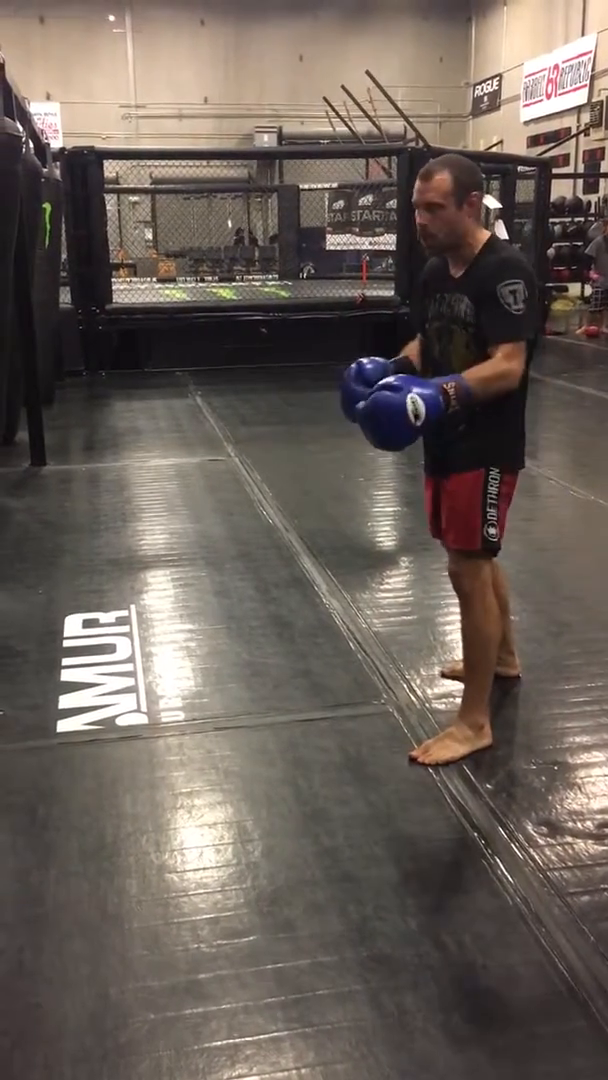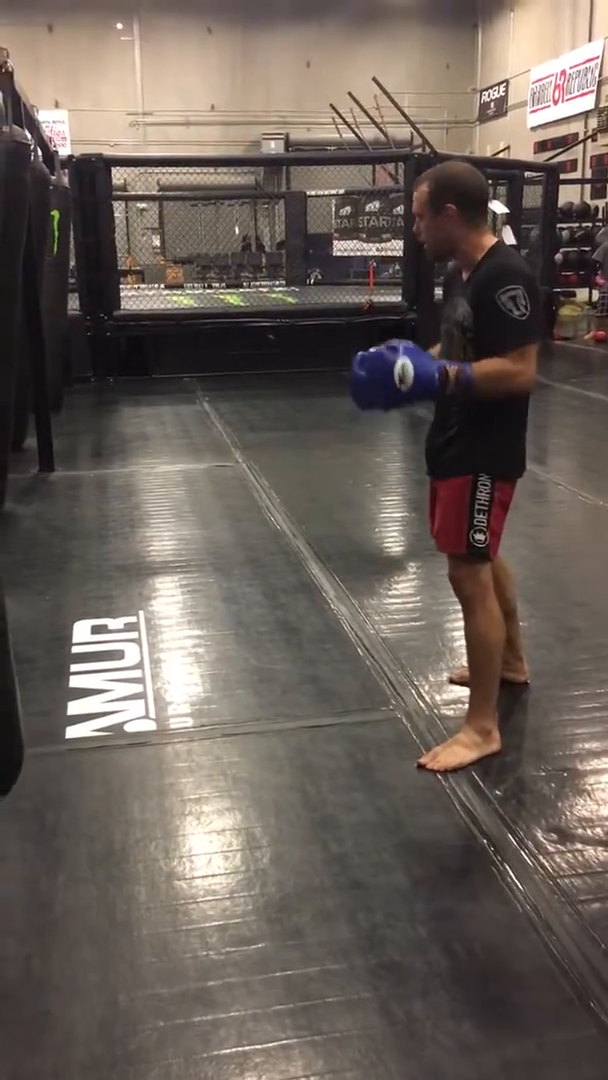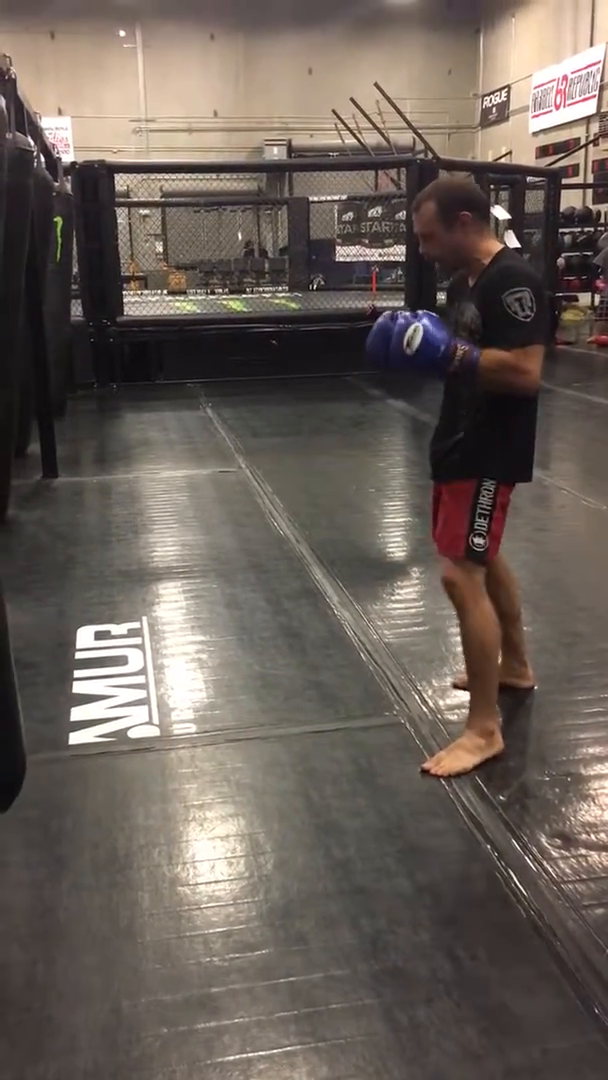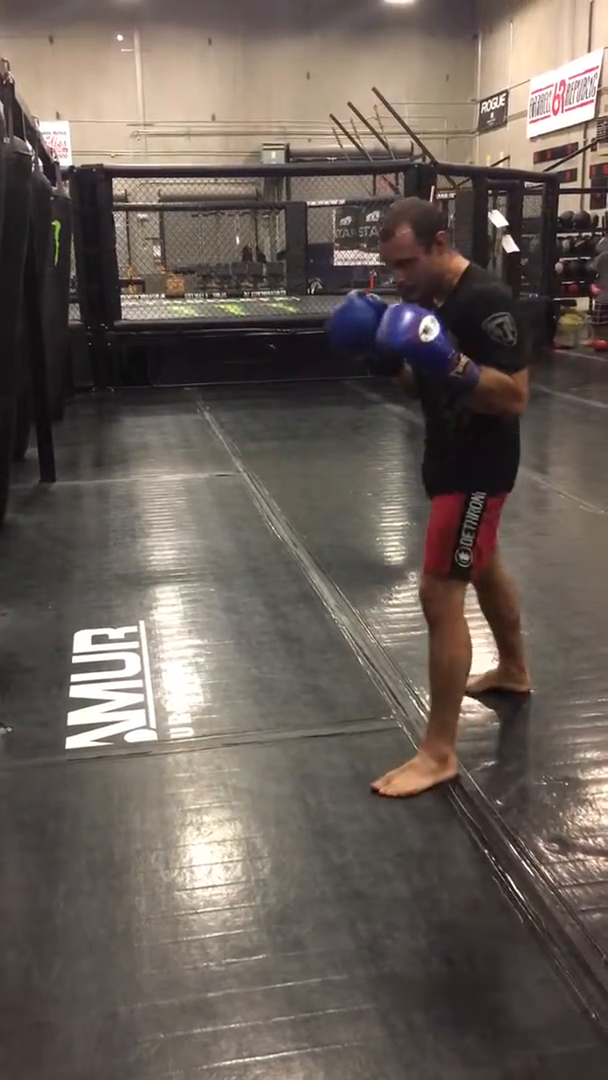
dt=0.4s
person 1, frame 1
left shoulder: (505, 271)
right shoulder: (435, 270)
left elbow: (507, 368)
left wrist: (436, 399)
right wrist: (391, 370)
left hip: (486, 448)
right hip: (449, 442)
left knee: (467, 569)
right knee: (477, 554)
left ankle: (474, 721)
right ankle: (503, 656)
person 1, frame 2
left shoulder: (506, 276)
right shoulder: (460, 272)
left elbow: (520, 371)
left wrist: (433, 375)
right wrist: (410, 364)
left hip: (484, 452)
right hip: (456, 443)
left knee: (468, 576)
right knee: (483, 558)
left ankle: (482, 727)
right ankle: (511, 661)
person 1, frame 3
left shoulder: (513, 281)
right shoulder: (463, 279)
left elbow: (525, 373)
left wrist: (445, 351)
right wrist: (421, 344)
left hip: (491, 454)
right hip: (459, 444)
left knee: (459, 577)
right knee: (483, 557)
left ankle: (483, 728)
right ankle: (515, 665)
person 1, frame 4
left shoulder: (487, 302)
right shoulder: (426, 297)
left elbow: (515, 400)
left wrist: (448, 361)
right wrist: (383, 353)
left hip: (476, 468)
right hip: (452, 459)
left knee: (439, 593)
right knee: (483, 566)
left ankle: (439, 751)
right ankle: (513, 668)
